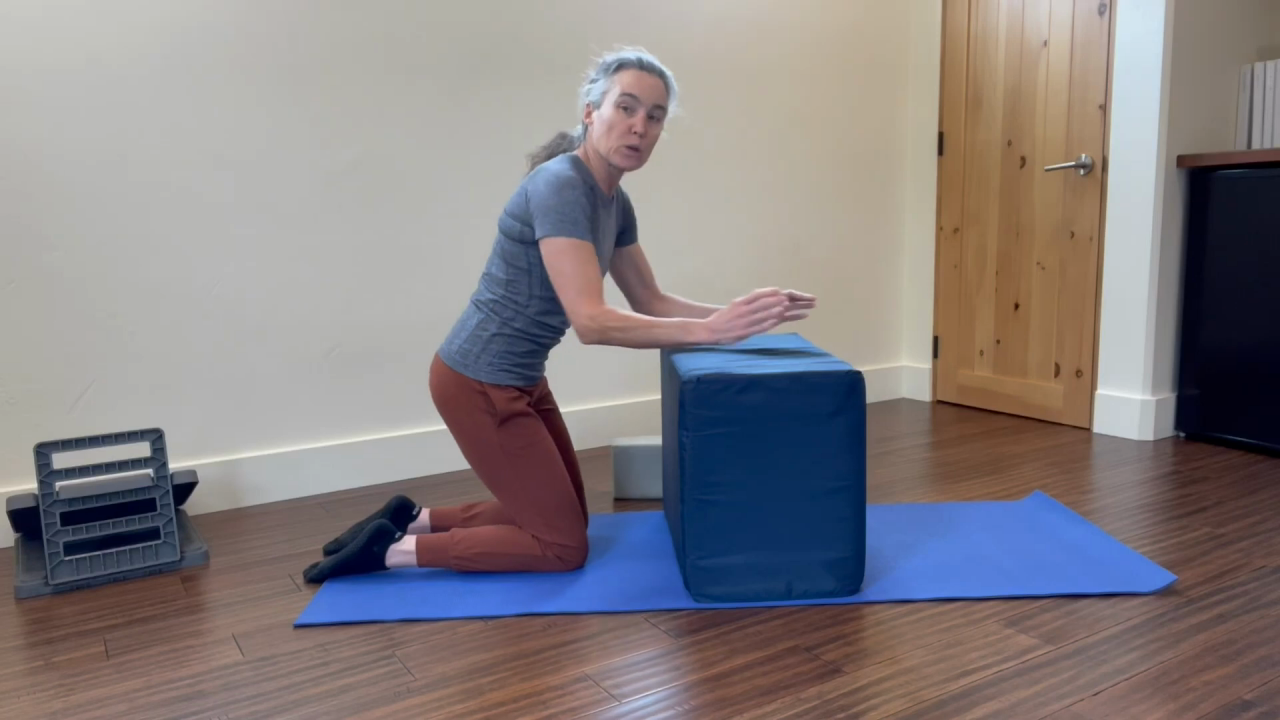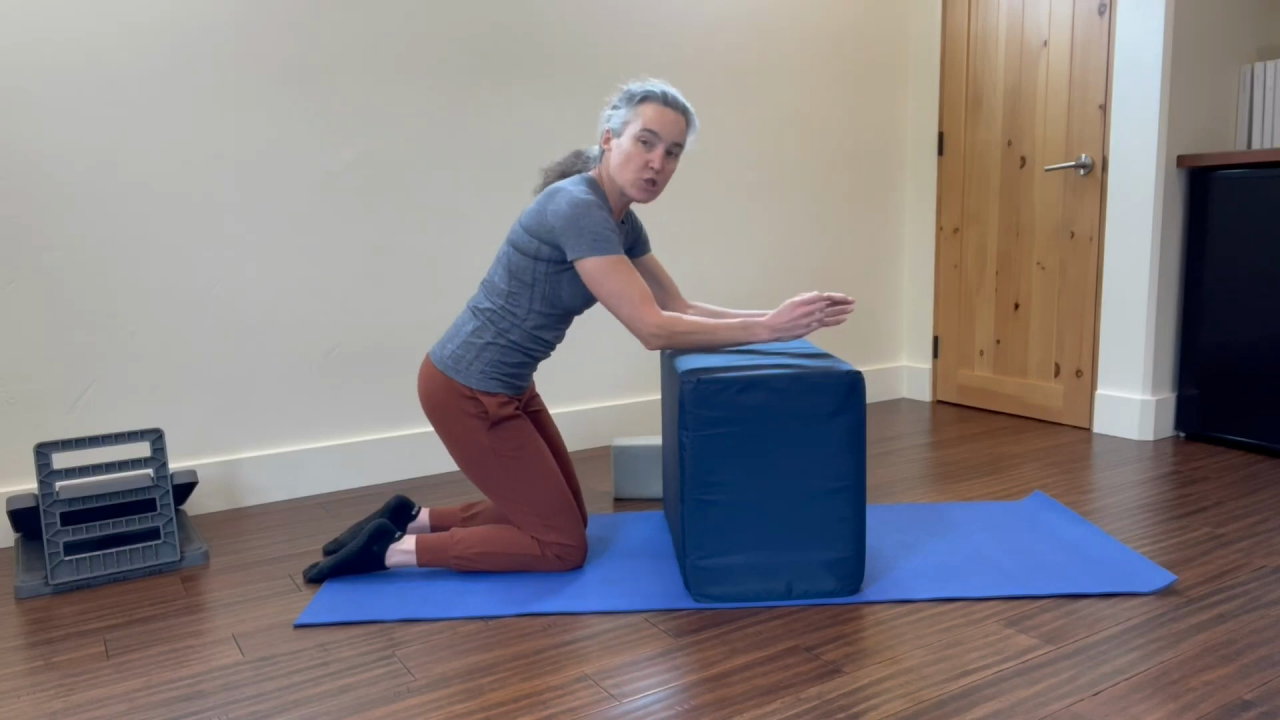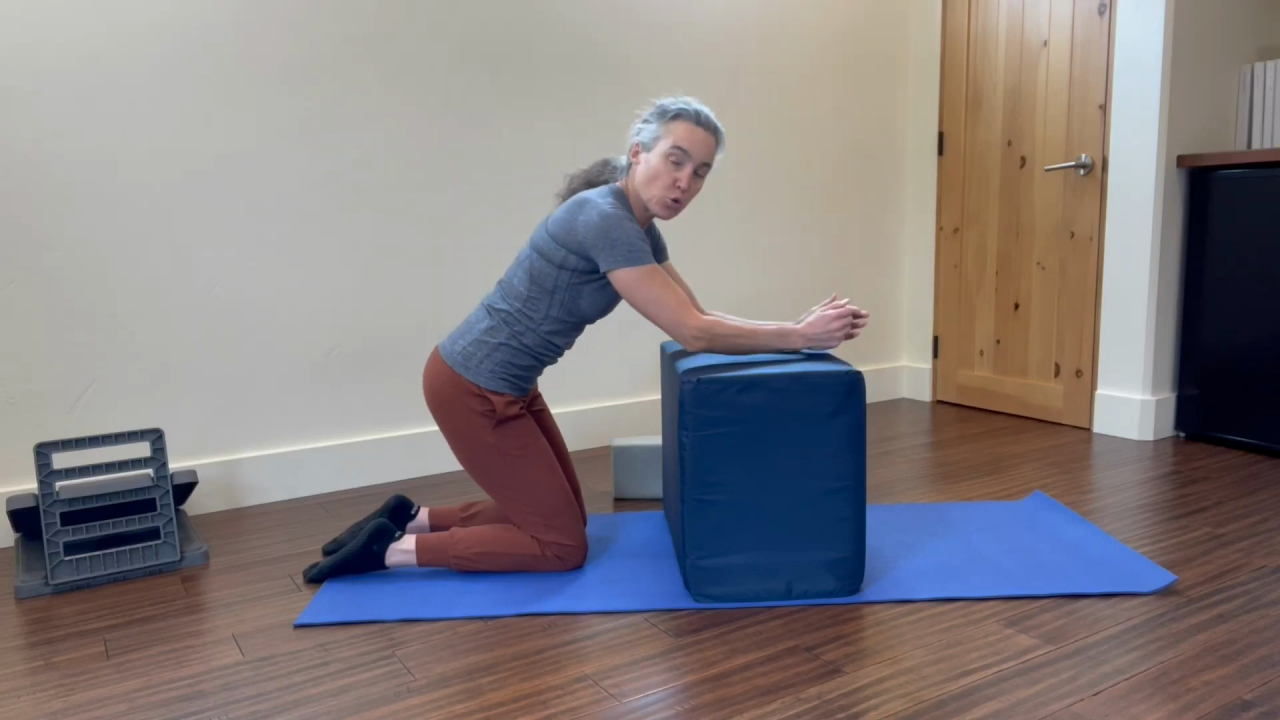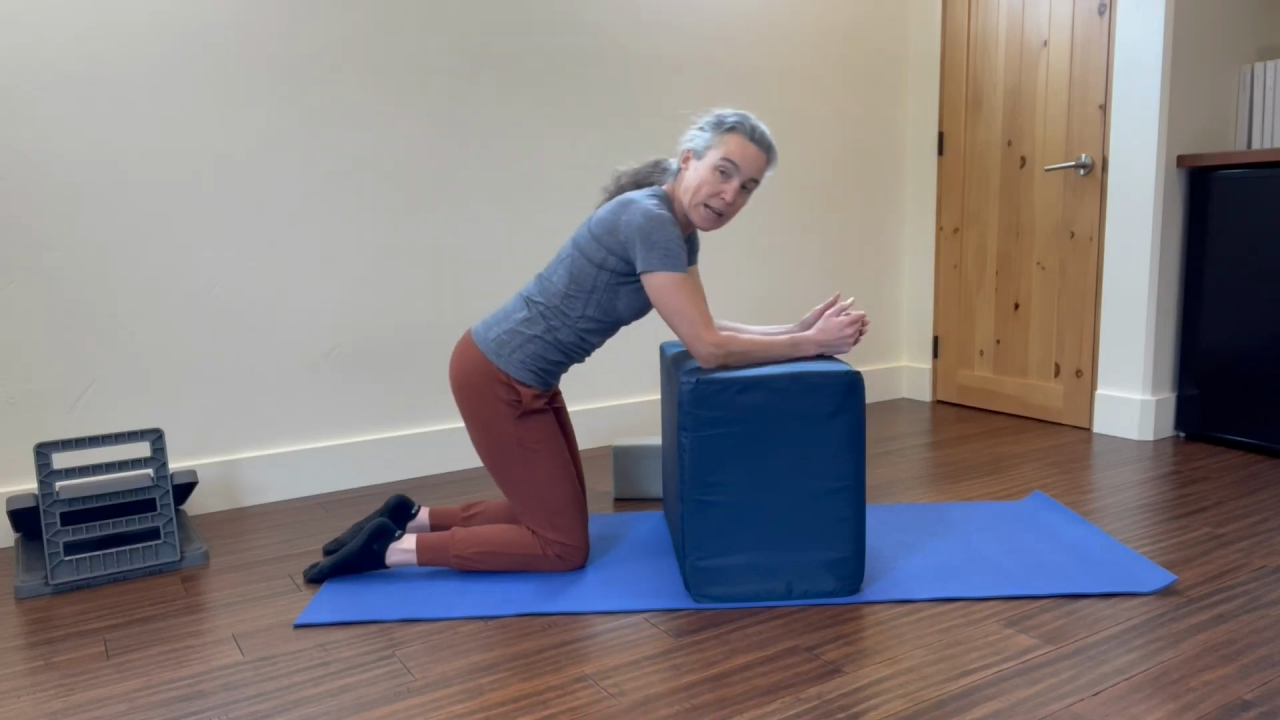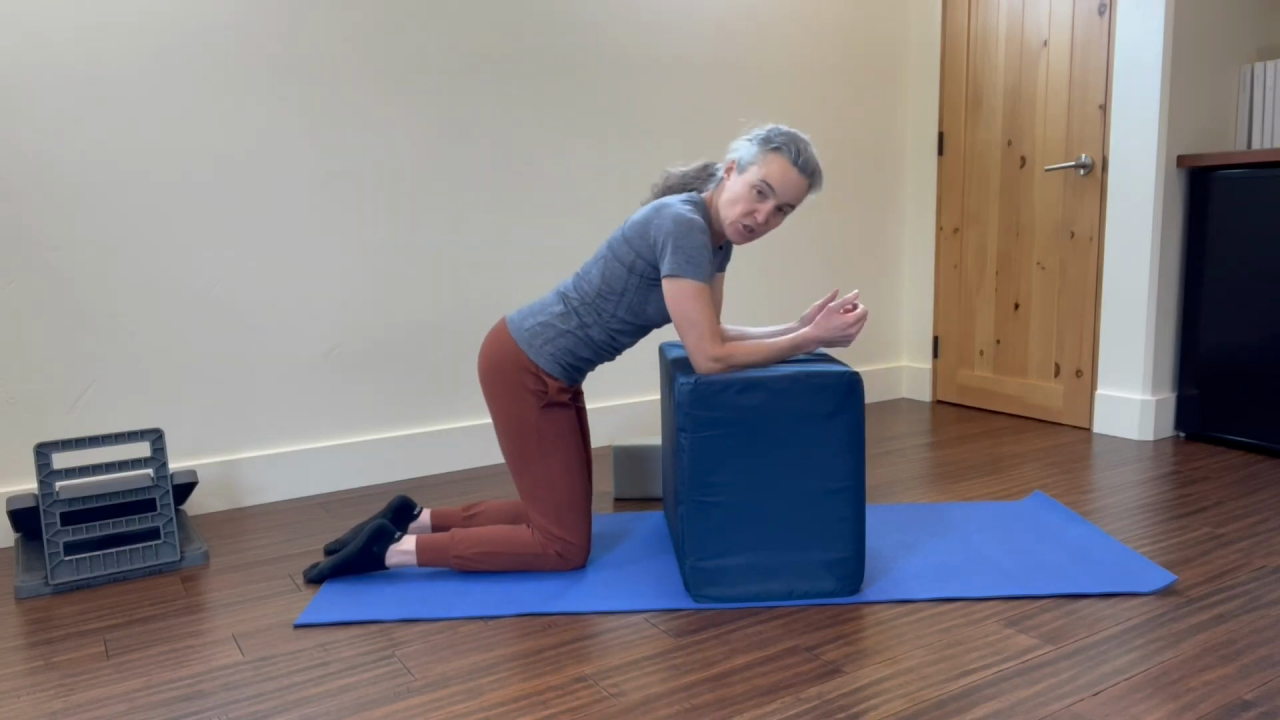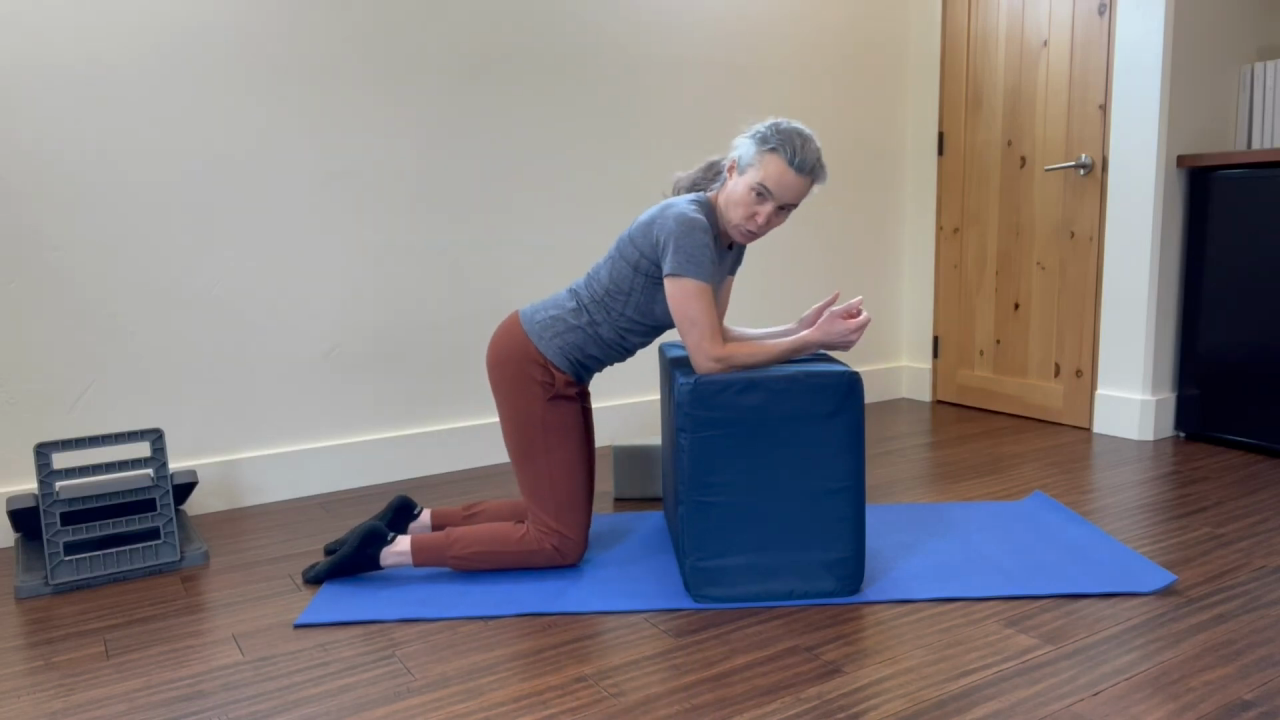
dt=0.3s
person 1, frame 1
left shoulder: (614, 202)
right shoulder: (559, 186)
left elbow: (650, 302)
right elbow: (590, 321)
left wrist: (731, 314)
right wrist: (708, 330)
left hip: (517, 380)
right hip: (479, 386)
left knee: (562, 517)
right knee: (563, 546)
left ankle: (413, 519)
right ankle: (392, 550)
person 1, frame 2
left shoulder: (620, 222)
right shoulder: (576, 207)
left elbow: (677, 308)
right elbow: (652, 329)
left wrist: (777, 317)
right wrist: (766, 329)
left hip: (504, 387)
right hip: (466, 392)
left knee: (561, 517)
right knee: (562, 544)
left ankle: (414, 519)
right ankle: (393, 549)
person 1, frame 3
left shoulder: (638, 230)
right shoulder: (603, 220)
left elbow: (697, 318)
right elbow: (694, 335)
left wrist: (796, 327)
right wrist: (798, 338)
left hip: (503, 384)
right hip: (471, 389)
left knee: (555, 515)
right knee: (562, 545)
left ankle: (411, 518)
right ankle: (392, 549)
person 1, frame 4
left shoulder: (678, 230)
right shoulder: (648, 220)
left elbow: (703, 330)
right elbow: (708, 350)
left wrist: (797, 329)
right wrist: (810, 345)
left hip: (521, 376)
right hip: (496, 378)
left knee: (556, 516)
right knee: (564, 546)
left ankle: (412, 518)
right ankle: (392, 548)
person 1, frame 5
left shoulder: (717, 233)
right shoulder: (683, 226)
left elbow: (709, 335)
right elbow: (708, 359)
left wrist: (796, 328)
right wrist: (810, 340)
left hip: (547, 368)
right hip: (524, 367)
left knee: (558, 517)
right knee: (563, 545)
left ankle: (413, 518)
right ankle: (390, 549)
person 1, frame 6
left shoulder: (731, 234)
right shoulder: (686, 226)
left elbow: (710, 334)
right elbow: (709, 359)
left wrist: (797, 330)
right wrist: (813, 342)
left hip: (559, 365)
right hip: (532, 360)
left knee: (558, 515)
right knee: (560, 540)
left ankle: (414, 518)
right ankle: (387, 549)
